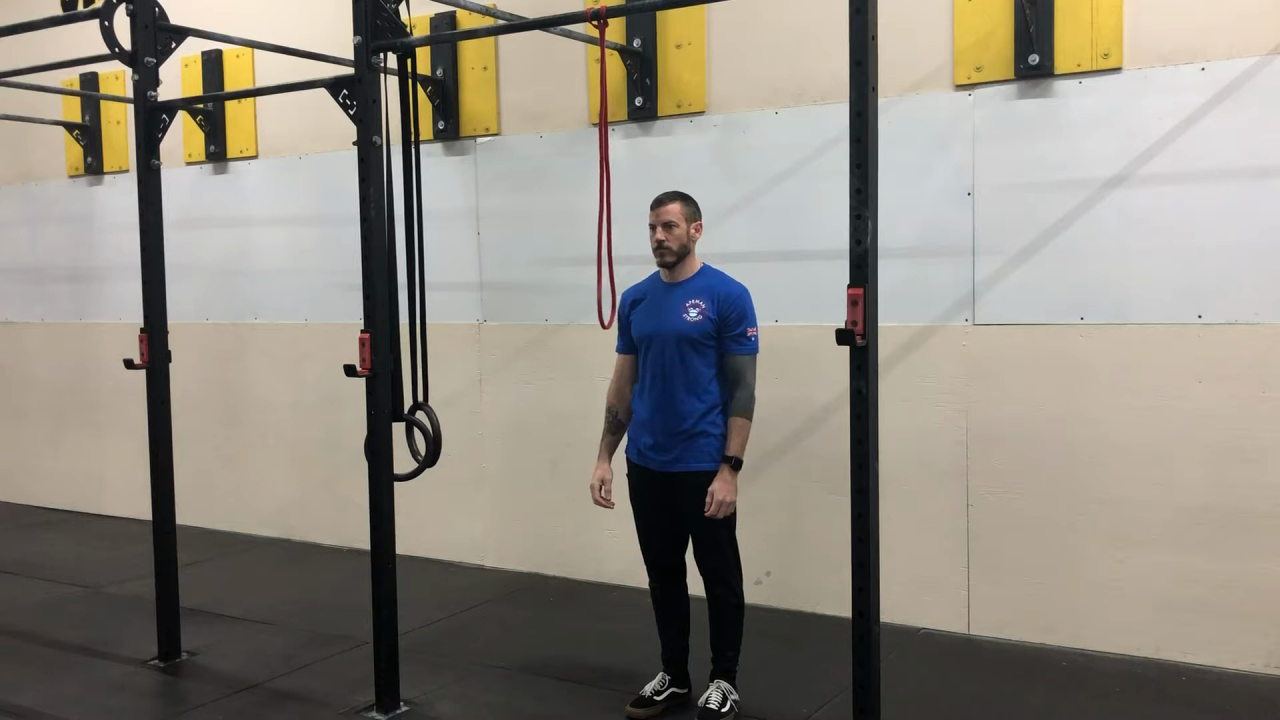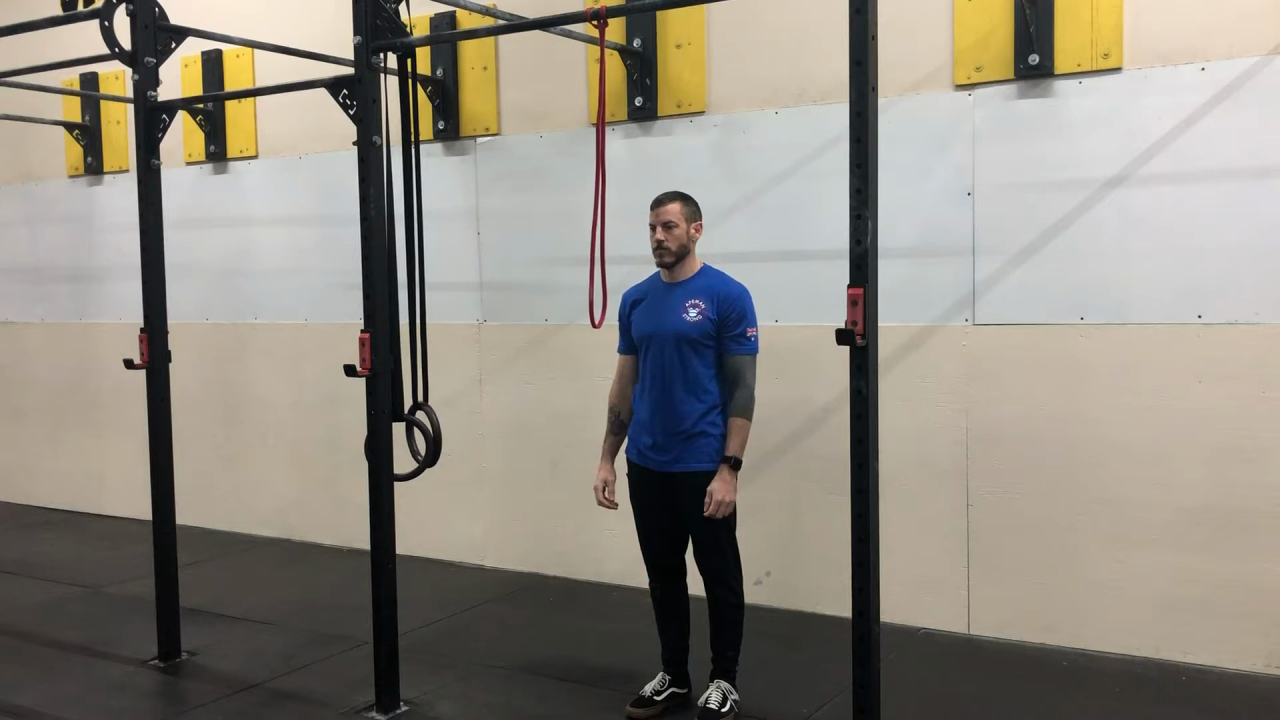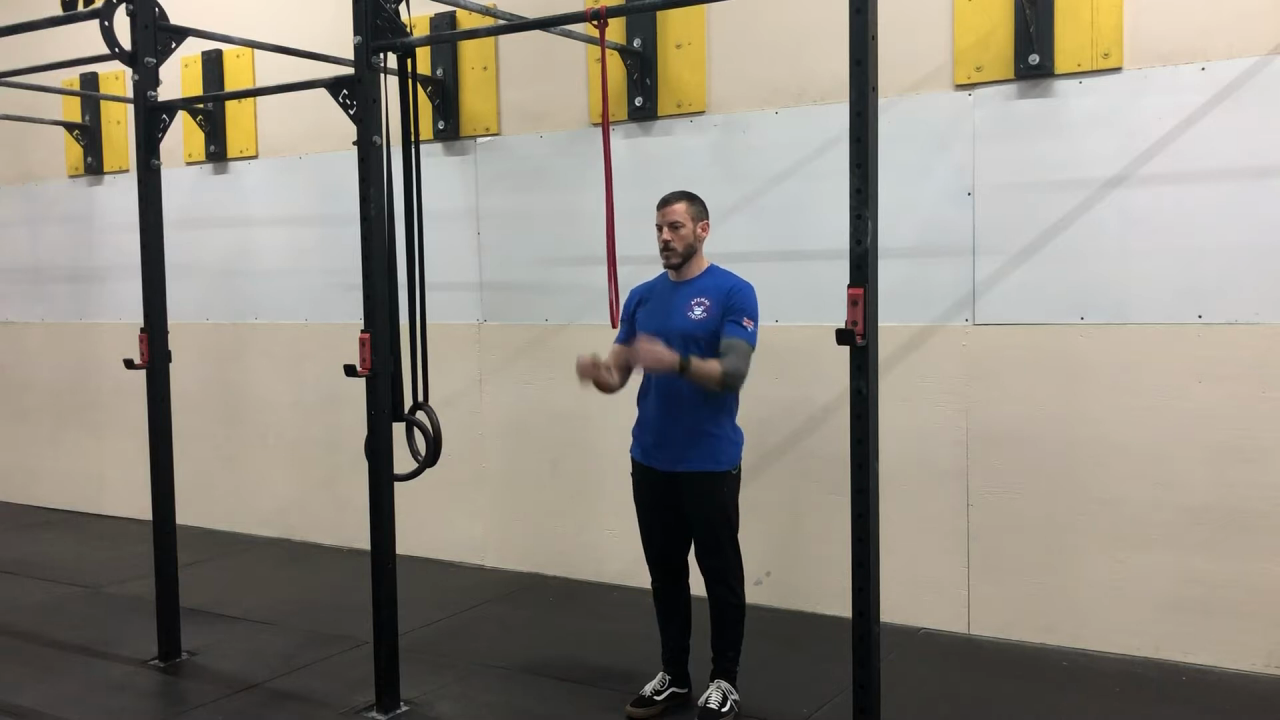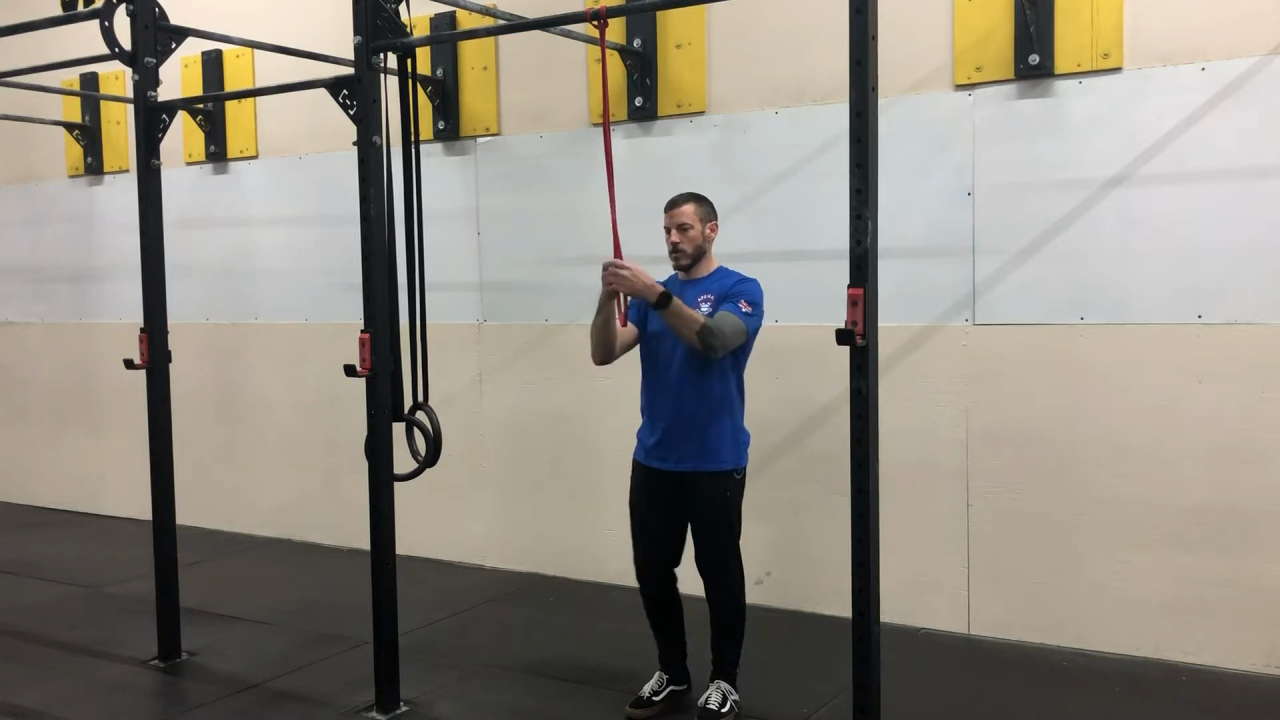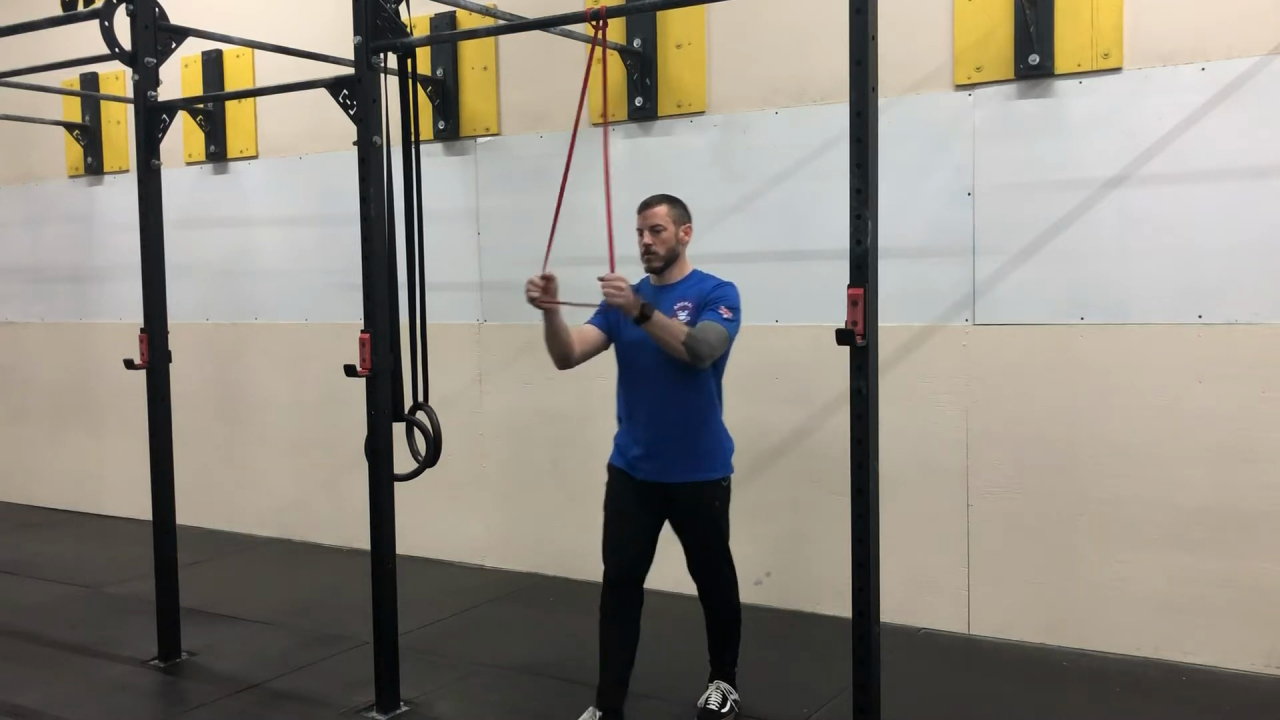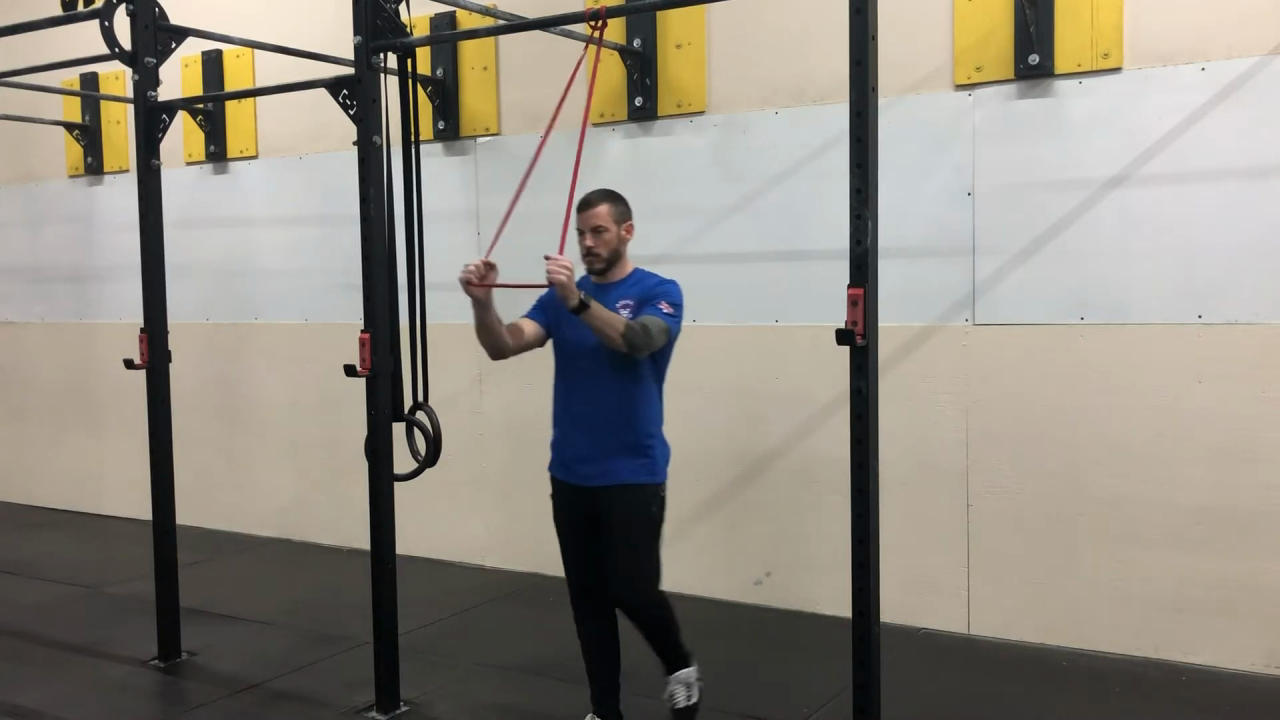
dt=0.4s
person 1, frame 1
left shoulder: (726, 295)
right shoulder: (635, 299)
left elbow: (742, 389)
right elbow: (623, 385)
left wrist: (729, 469)
right wrist: (604, 457)
left hip: (704, 466)
right hip: (647, 465)
left knee: (719, 577)
right knee: (663, 576)
right ankle: (673, 676)
person 1, frame 2
left shoulder: (727, 296)
right shoulder: (635, 299)
left elbow: (741, 389)
right elbow: (624, 386)
left wrist: (728, 469)
right wrist: (607, 459)
left hip: (703, 466)
right hip: (647, 464)
left knee: (719, 576)
right knee: (663, 576)
right ankle: (673, 676)
person 1, frame 3
left shoulder: (732, 293)
right shoulder: (641, 297)
left elbow: (733, 372)
right elbow: (619, 372)
left wrist: (675, 362)
right wrist: (599, 371)
left hip: (710, 463)
right hip: (650, 461)
left knee: (720, 574)
right knee: (665, 573)
right ankle: (673, 675)
person 1, frame 4
left shoulder: (740, 290)
right shoulder: (651, 296)
left elbow: (714, 340)
right elbow: (603, 355)
left wrist: (656, 294)
right wrist: (609, 298)
left hip: (714, 463)
right hip: (653, 459)
left knee: (719, 576)
right knee: (652, 572)
right ankle: (672, 673)
person 1, frame 5
left shoulder: (716, 294)
right shoulder: (620, 302)
left elbow: (700, 351)
right elbow: (568, 356)
left wrist: (640, 310)
right wrist: (551, 311)
left hip: (699, 471)
right hip: (631, 469)
left knee: (713, 581)
right knee: (619, 583)
person 1, frame 6
left shoulder: (658, 292)
right shoulder: (560, 296)
left elbow: (637, 342)
right elbow: (503, 346)
left wrist: (578, 301)
right wrist: (483, 301)
left hip: (634, 475)
right hip: (571, 475)
left knee: (633, 592)
right knee: (587, 597)
left ankle: (681, 667)
